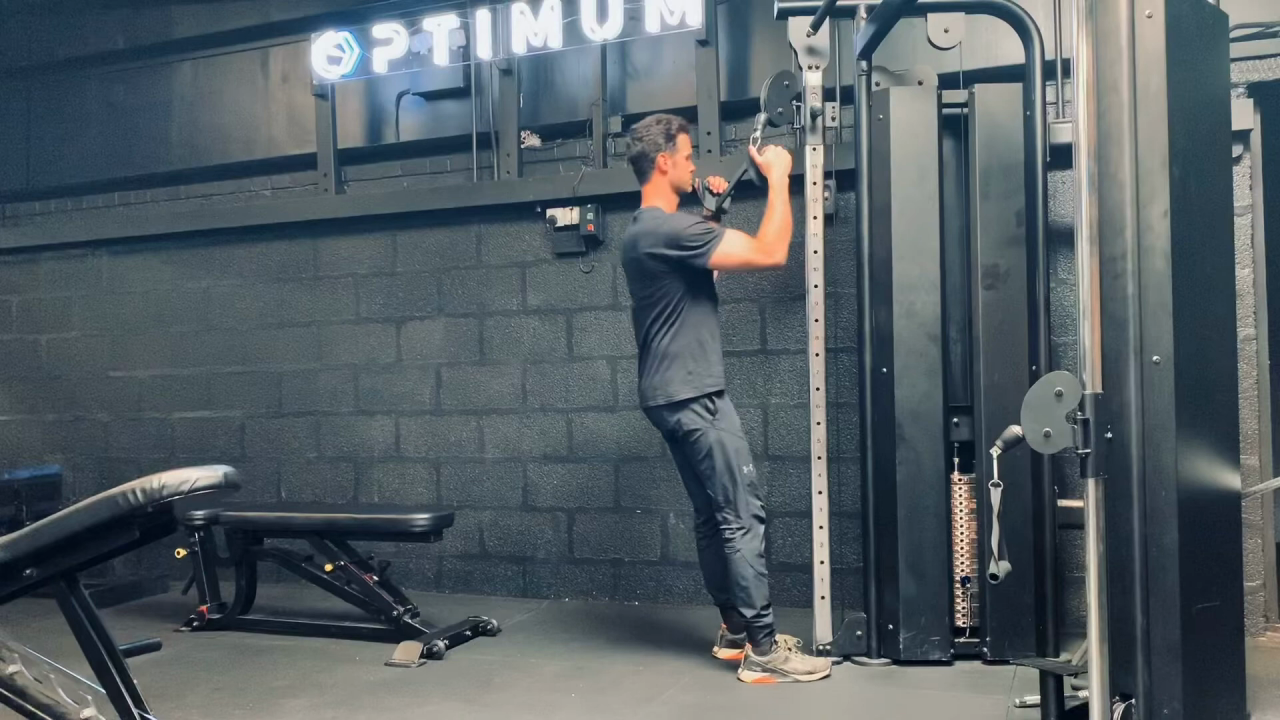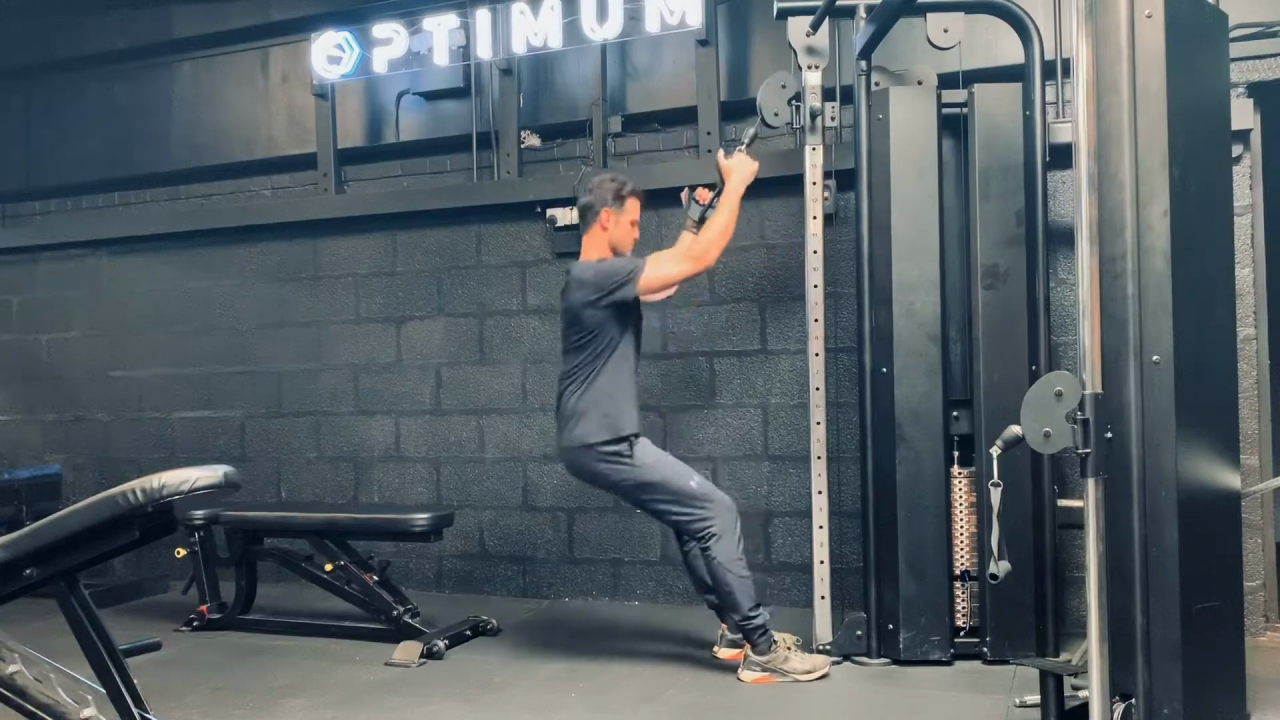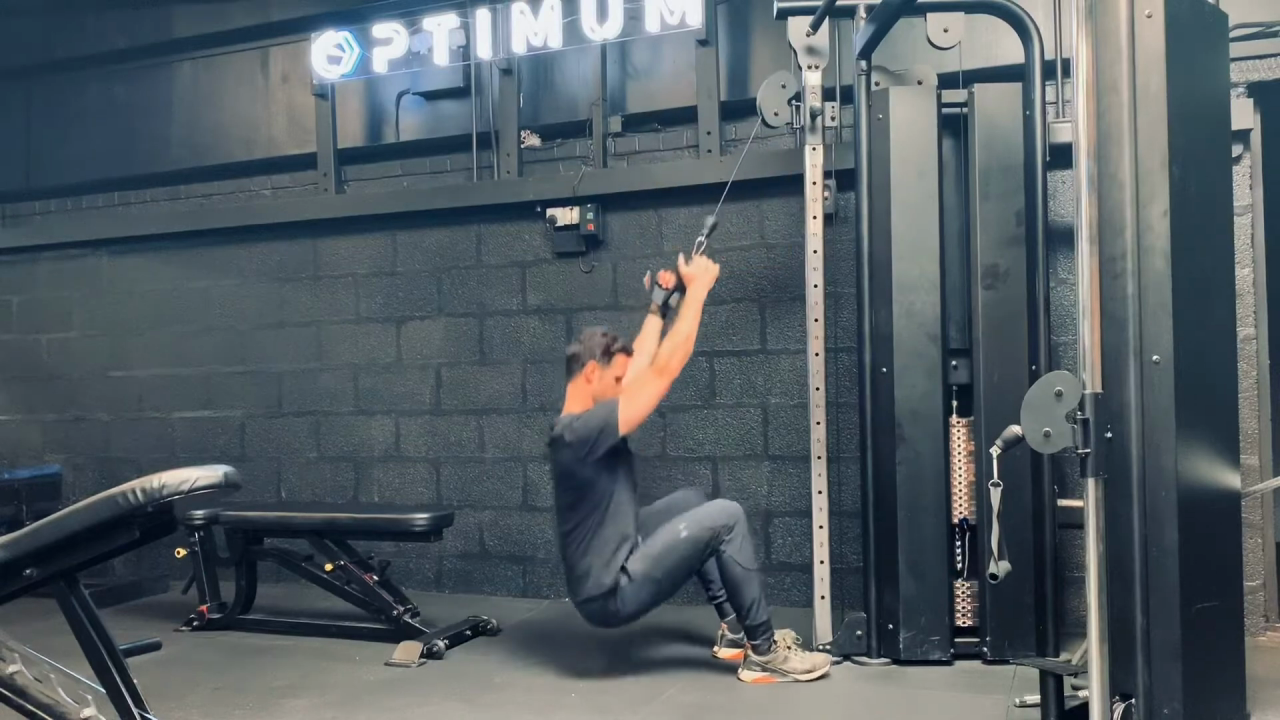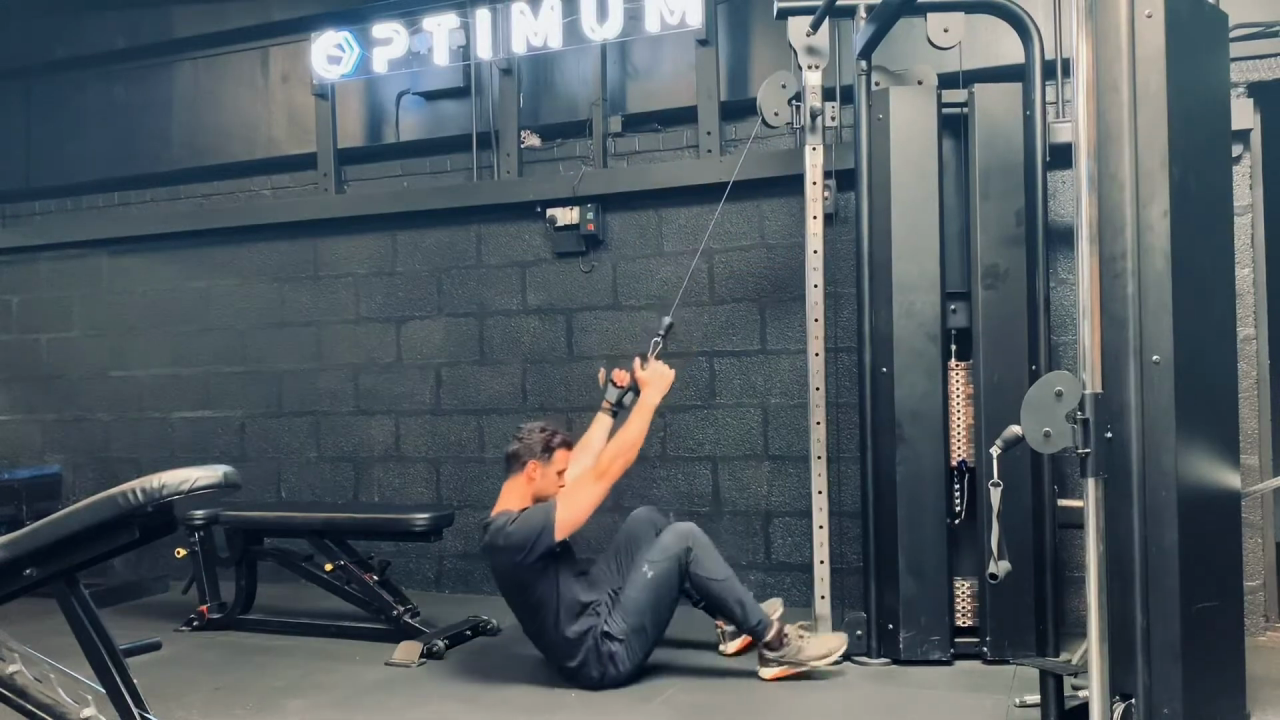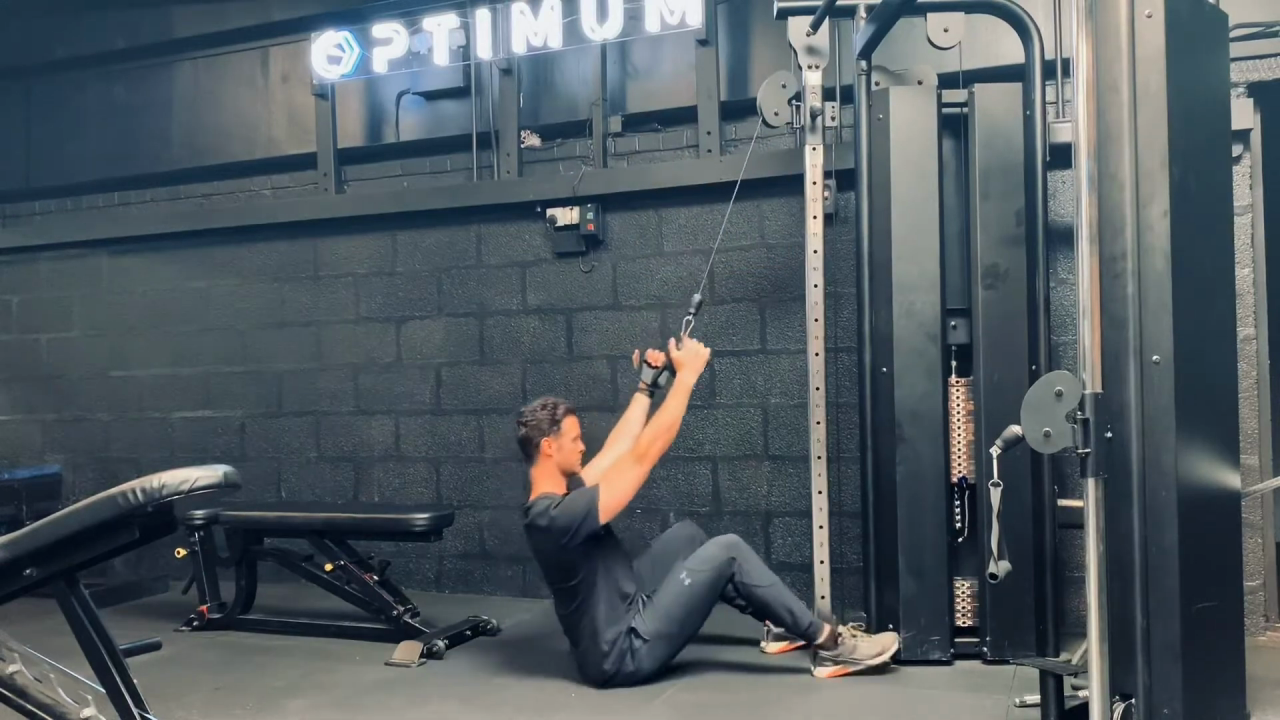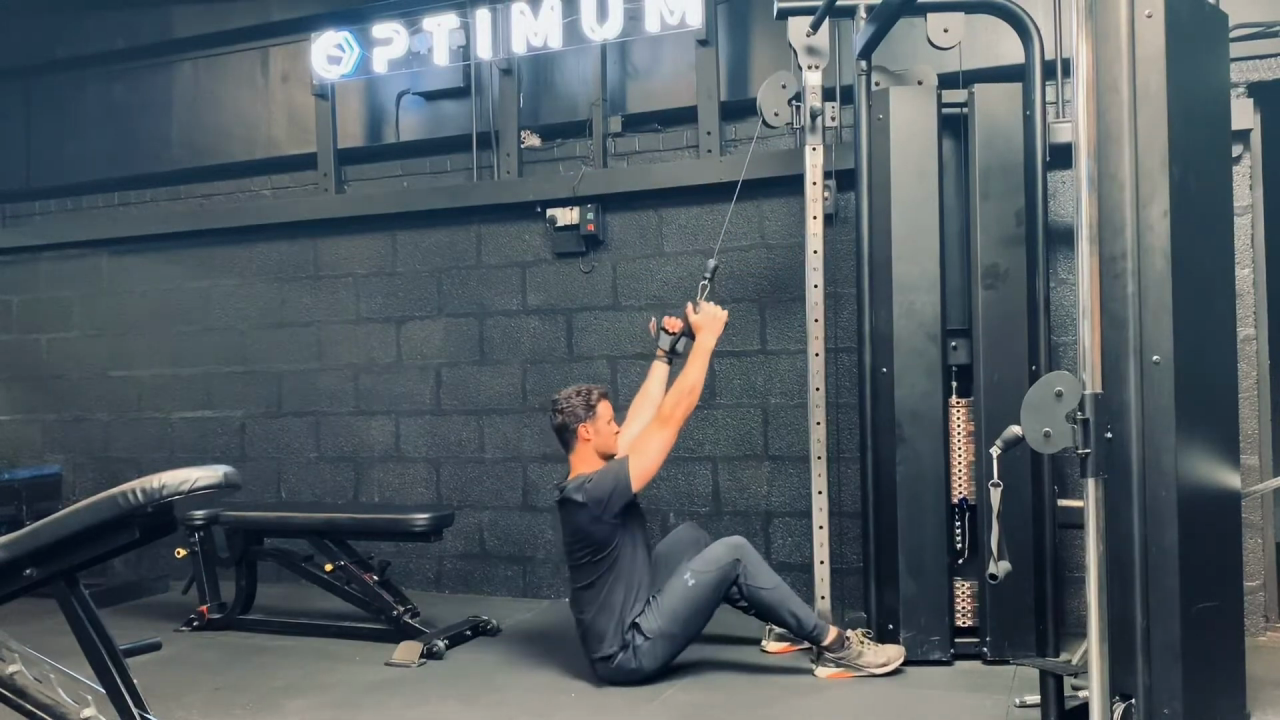
dt=0.5s
person 1, frame 1
left shoulder: (651, 230)
right shoulder: (665, 229)
left elbow: (706, 273)
right elbow: (770, 253)
right wrist: (777, 176)
left hip: (680, 393)
right hip: (689, 395)
left knee: (717, 516)
right knee: (742, 515)
left ankle: (736, 631)
right ankle: (764, 650)
person 1, frame 2
left shoulder: (600, 277)
right shoulder: (595, 276)
left elbow: (668, 278)
right elbow: (698, 260)
left wrist: (694, 219)
right wrist: (735, 183)
left hip: (603, 438)
right hip: (603, 441)
left knee: (694, 518)
right knee: (715, 514)
left ankle: (735, 630)
right ankle: (762, 650)
person 1, frame 3
left shoulder: (581, 423)
right shoulder: (581, 434)
left elbow: (639, 367)
right elbow: (661, 372)
left wrist: (658, 307)
right wrist: (697, 289)
left hip: (615, 559)
right hip: (608, 592)
left knee: (693, 505)
right knee: (726, 516)
left ankle: (736, 629)
right ankle: (764, 652)
person 1, frame 4
left shoulder: (517, 516)
right shoulder: (516, 534)
left elbow: (584, 465)
right elbow: (604, 474)
left wrist: (611, 404)
right wrist: (651, 394)
right hip: (604, 655)
left knee: (647, 520)
right knee: (684, 537)
left ankle: (734, 620)
right ankle: (775, 644)
person 1, frame 5
left shoulder: (560, 497)
right shoulder: (561, 517)
left elbow: (619, 451)
right elbow: (644, 455)
left wrist: (647, 385)
right wrist: (687, 373)
left hip: (622, 617)
right hip: (624, 655)
left knee: (685, 535)
right knee: (726, 550)
left ankle: (780, 623)
right ankle: (829, 645)
person 1, frame 6
left shoulder: (586, 484)
right shoulder: (596, 492)
left elbow: (642, 418)
right elbow: (671, 417)
left wrist: (664, 352)
right wrist: (705, 337)
left hip: (625, 628)
right hip: (630, 652)
left knee: (690, 538)
right knee: (732, 552)
left ankle: (784, 626)
right ankle: (835, 647)
